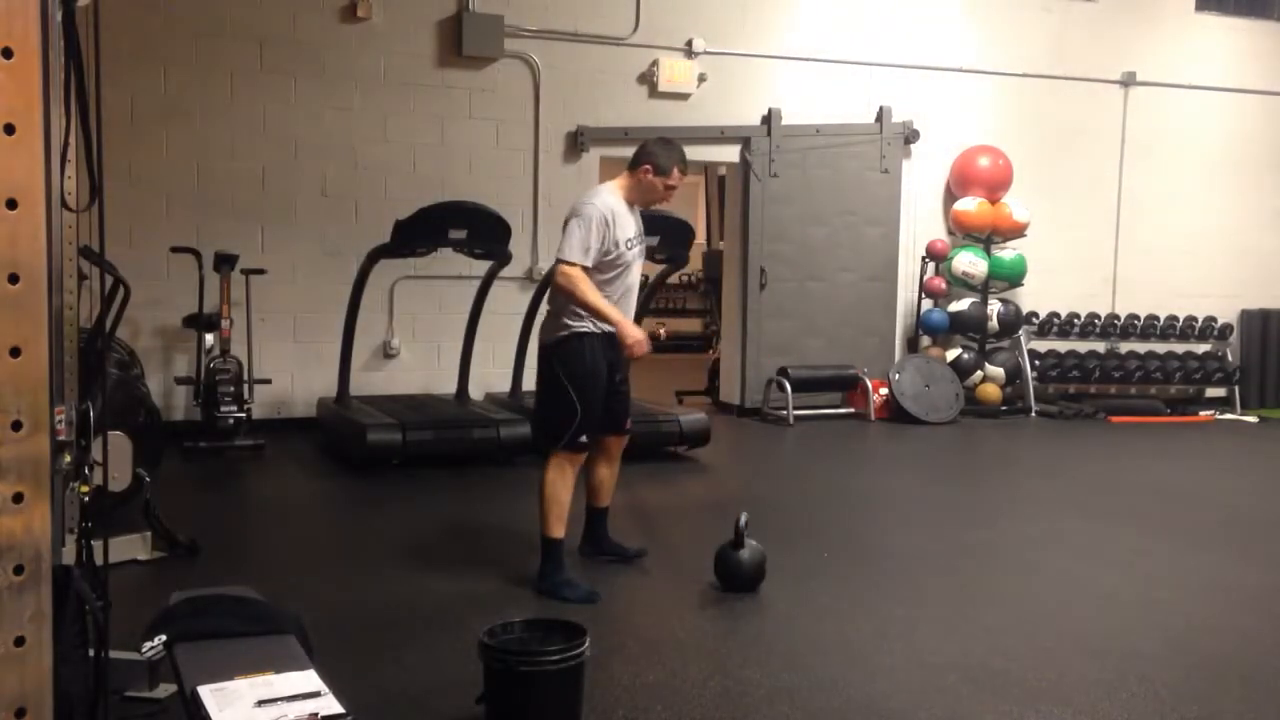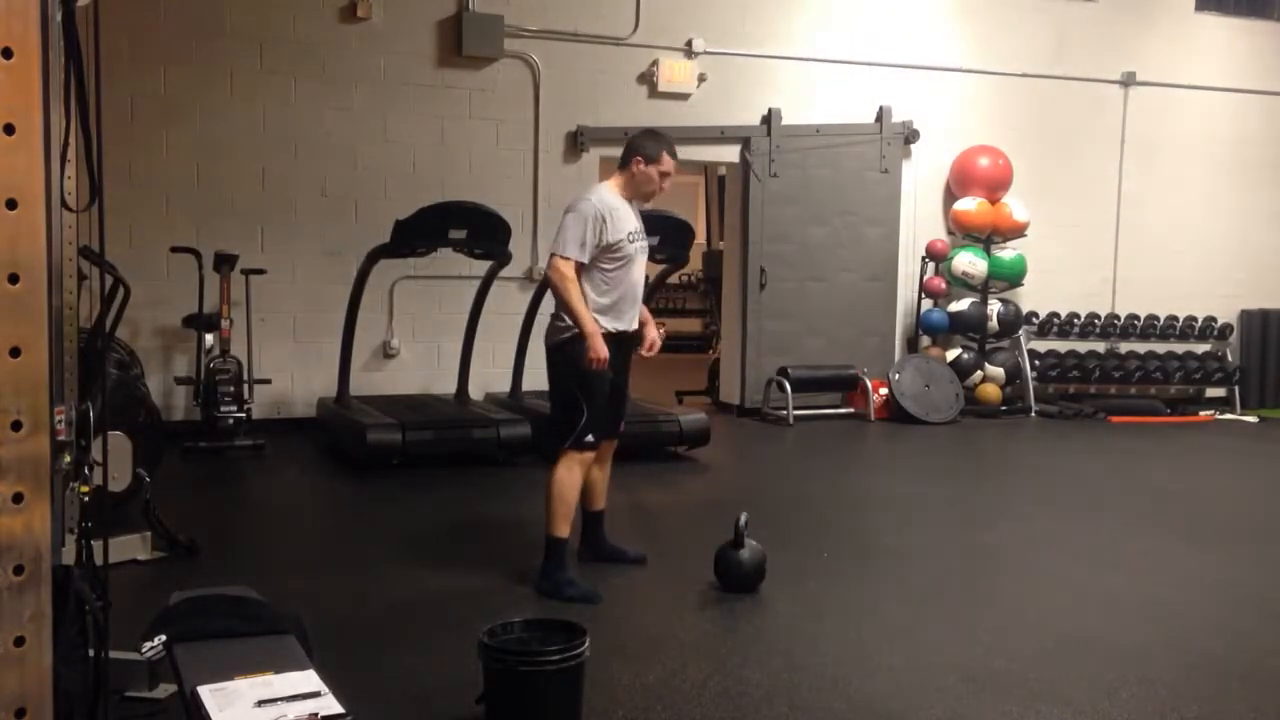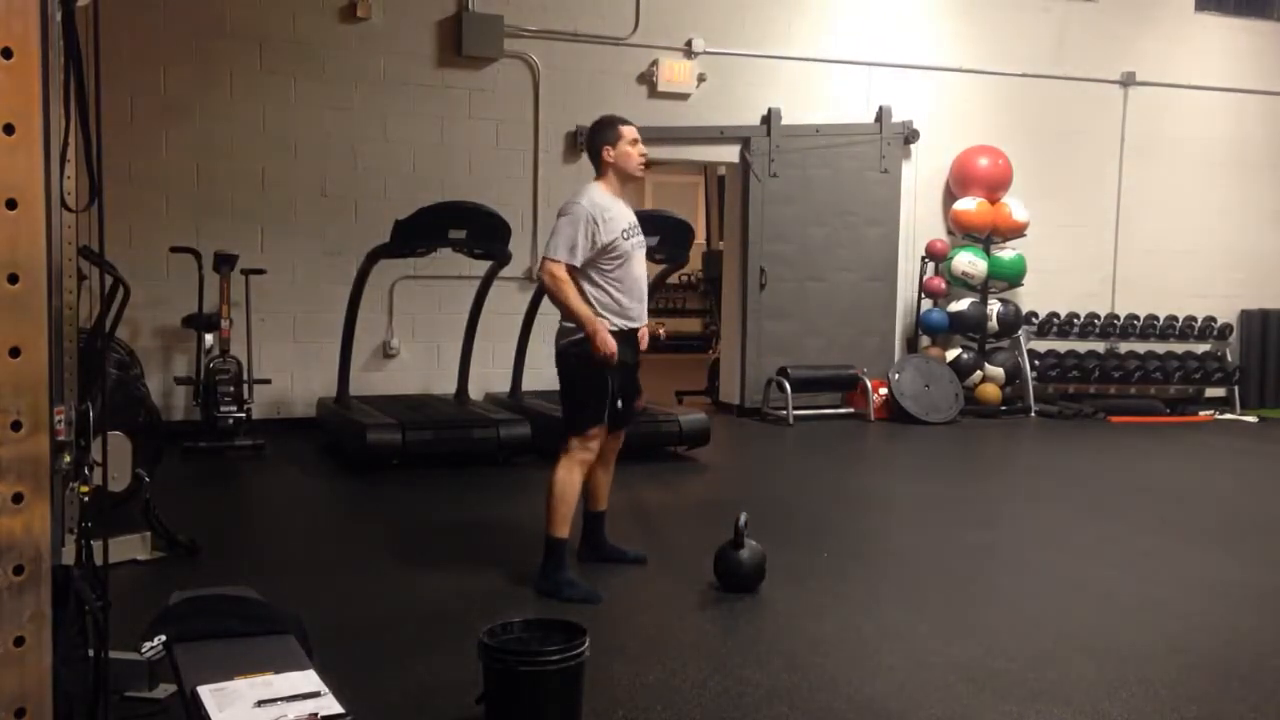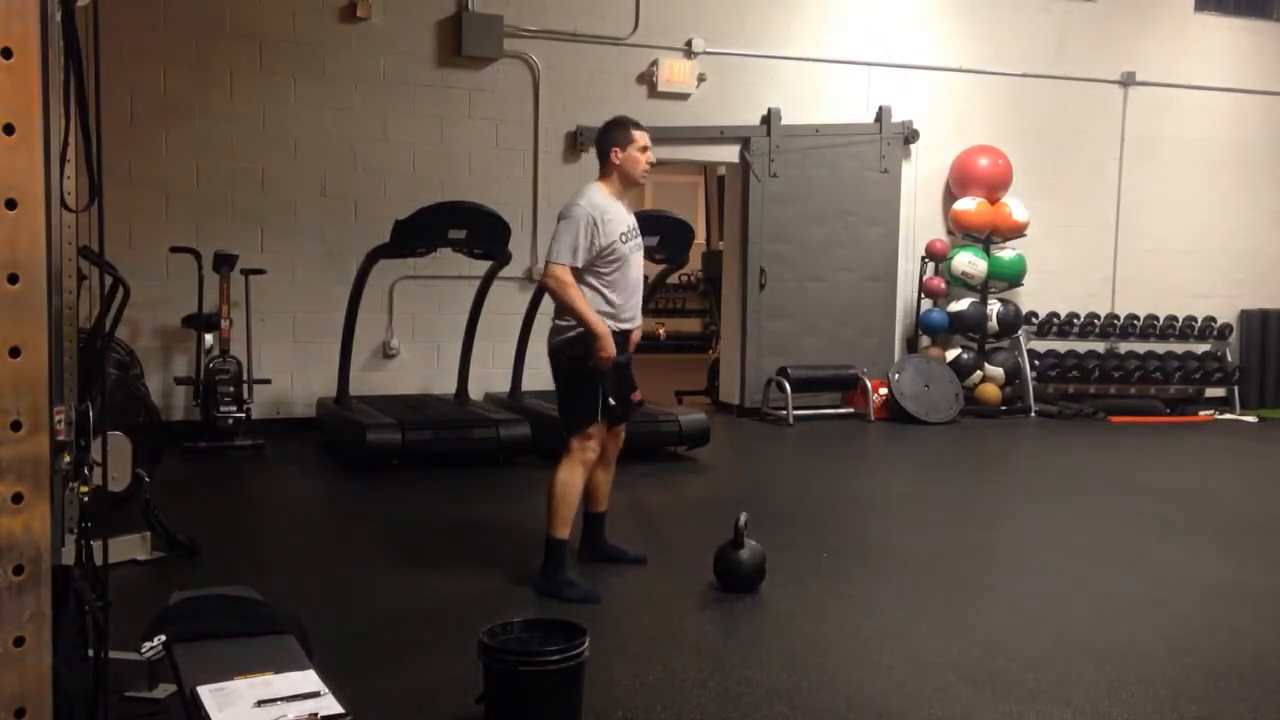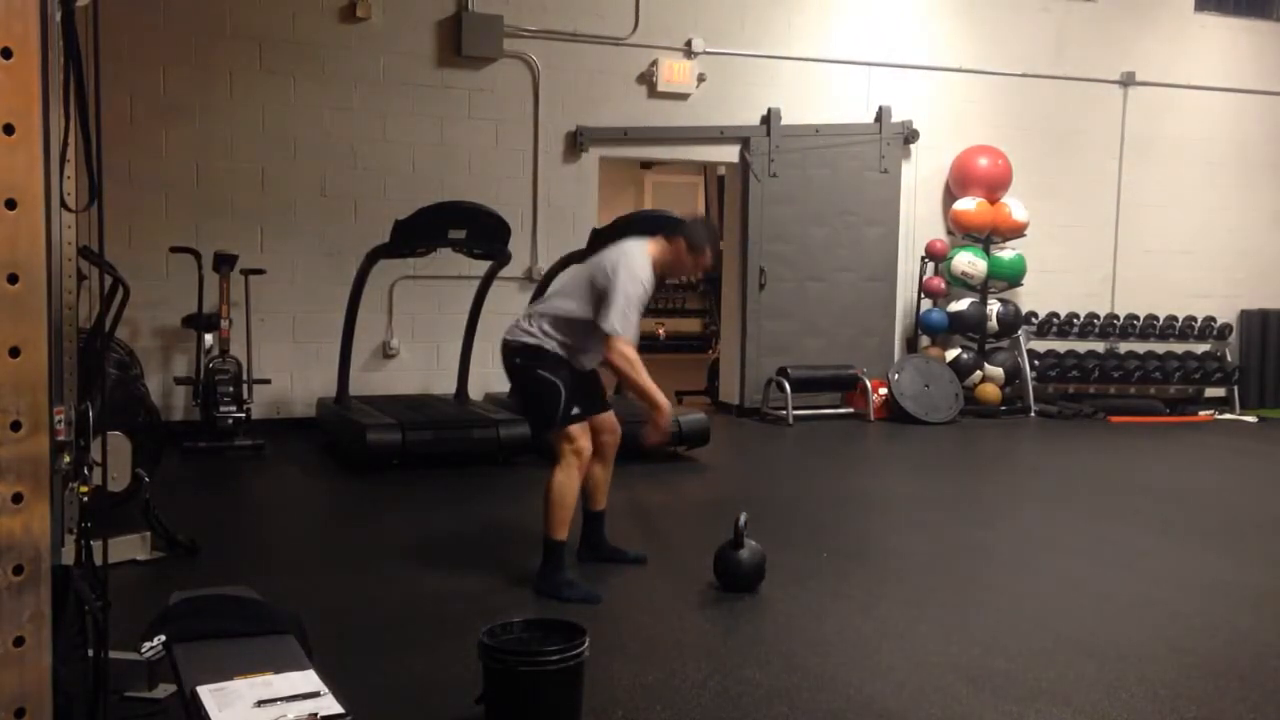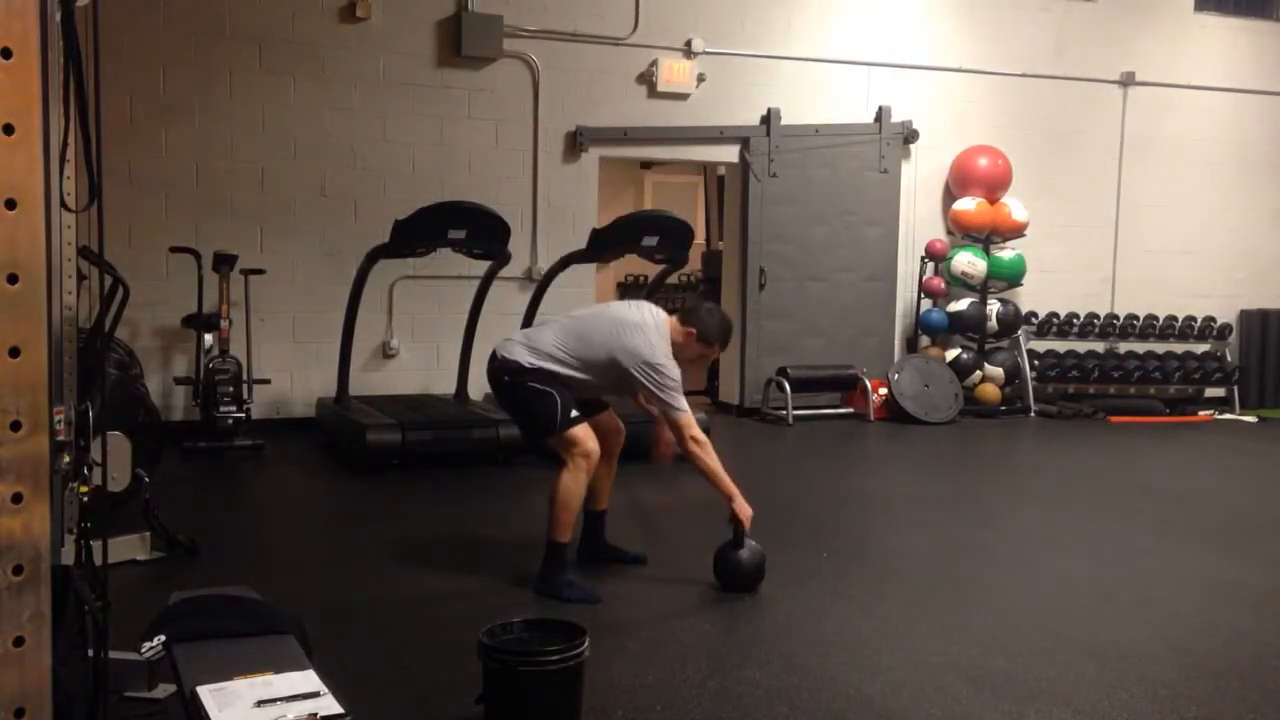
dt=0.4s
person 1, frame 1
left shoulder: (629, 210)
right shoulder: (597, 208)
right elbow: (567, 274)
right wrist: (622, 323)
left hip: (606, 340)
right hip: (576, 340)
left knee: (612, 439)
right knee: (571, 451)
left ankle: (596, 535)
right ankle: (551, 568)
person 1, frame 2
left shoulder: (629, 210)
right shoulder: (593, 206)
right elbow: (560, 271)
left wrist: (647, 322)
right wrist: (590, 334)
left hip: (614, 341)
right hip: (582, 345)
left knee: (605, 444)
right knee: (579, 450)
left ankle: (594, 539)
right ankle: (553, 568)
person 1, frame 3
left shoulder: (621, 207)
right shoulder: (586, 207)
right elbow: (553, 274)
left wrist: (638, 323)
right wrist: (596, 330)
left hip: (621, 342)
right hip: (594, 345)
left knee: (610, 443)
right knee: (583, 447)
left ankle: (594, 539)
right ankle: (553, 568)
person 1, frame 4
left shoulder: (620, 208)
right shoulder: (587, 208)
right elbow: (556, 276)
left wrist: (629, 323)
right wrist: (598, 331)
left hip: (613, 342)
right hip: (587, 345)
left knee: (611, 441)
right knee: (584, 448)
left ankle: (594, 540)
right ankle: (553, 569)
person 1, frame 5
left shoulder: (641, 254)
right shoulder: (632, 270)
right elbow: (620, 353)
right wrist: (659, 403)
left hip: (567, 351)
right hip: (534, 349)
left knee: (608, 434)
right knee: (578, 448)
left ankle: (594, 540)
right ankle: (552, 571)
person 1, frame 6
left shoulder: (653, 317)
right shoulder: (654, 354)
right elbow: (691, 438)
left wrist: (662, 422)
right wrist: (734, 497)
left hip: (544, 367)
right hip: (519, 369)
left knee: (612, 434)
right knee: (584, 449)
left ankle: (593, 542)
right ankle: (553, 572)
